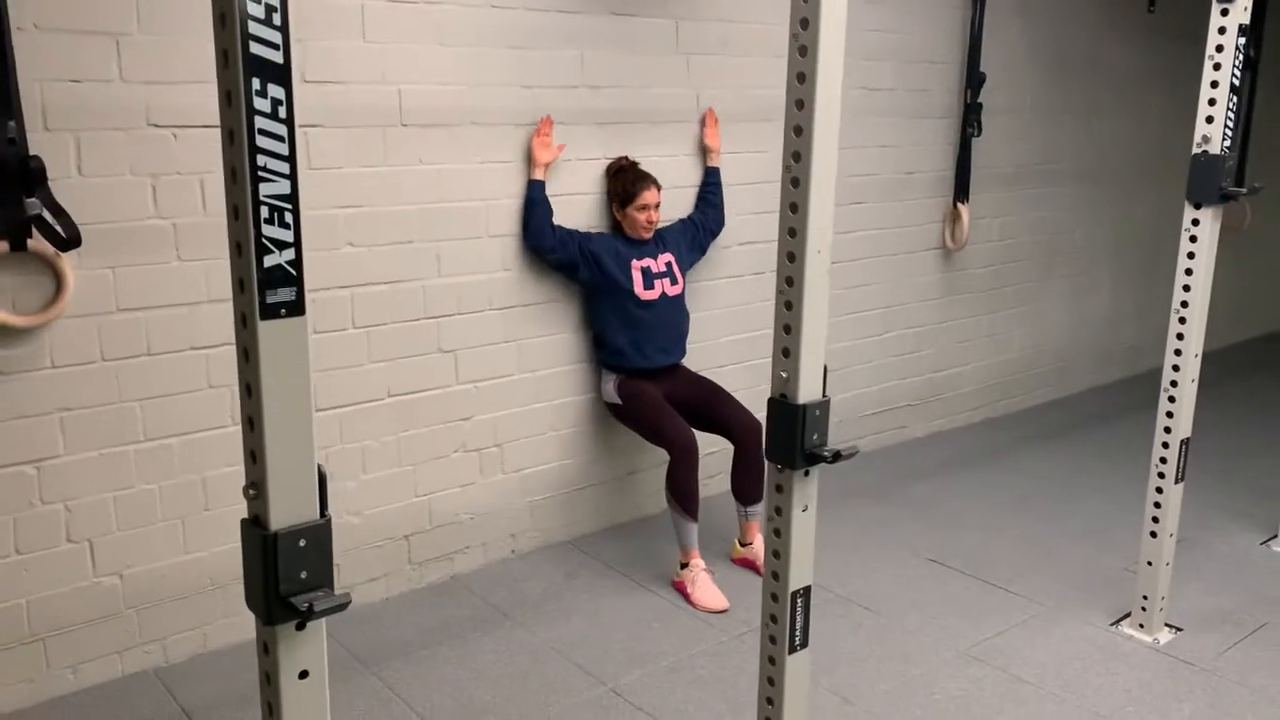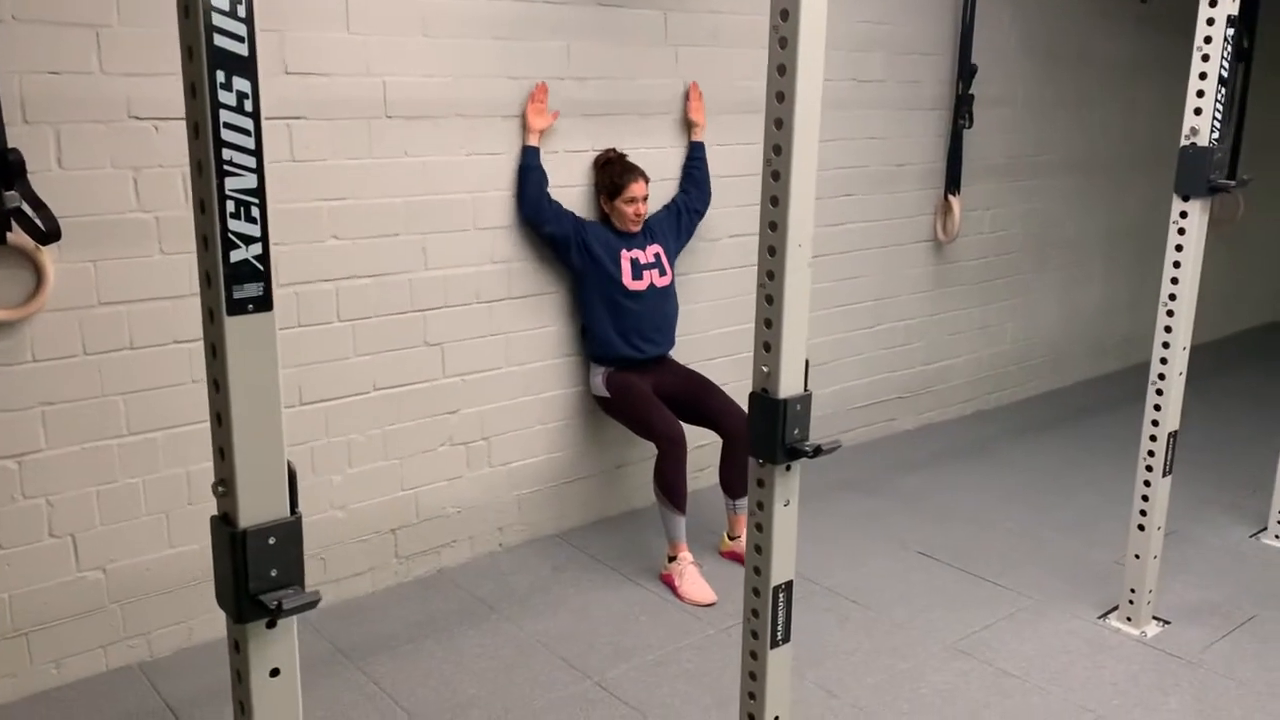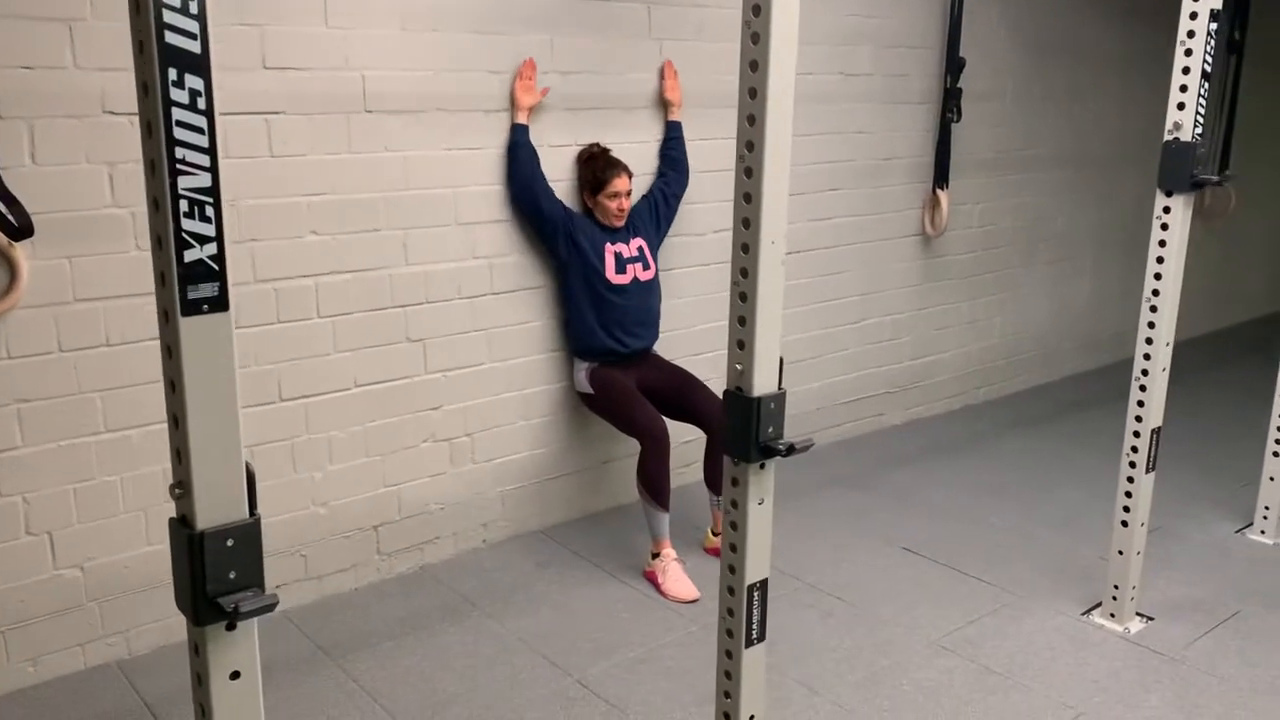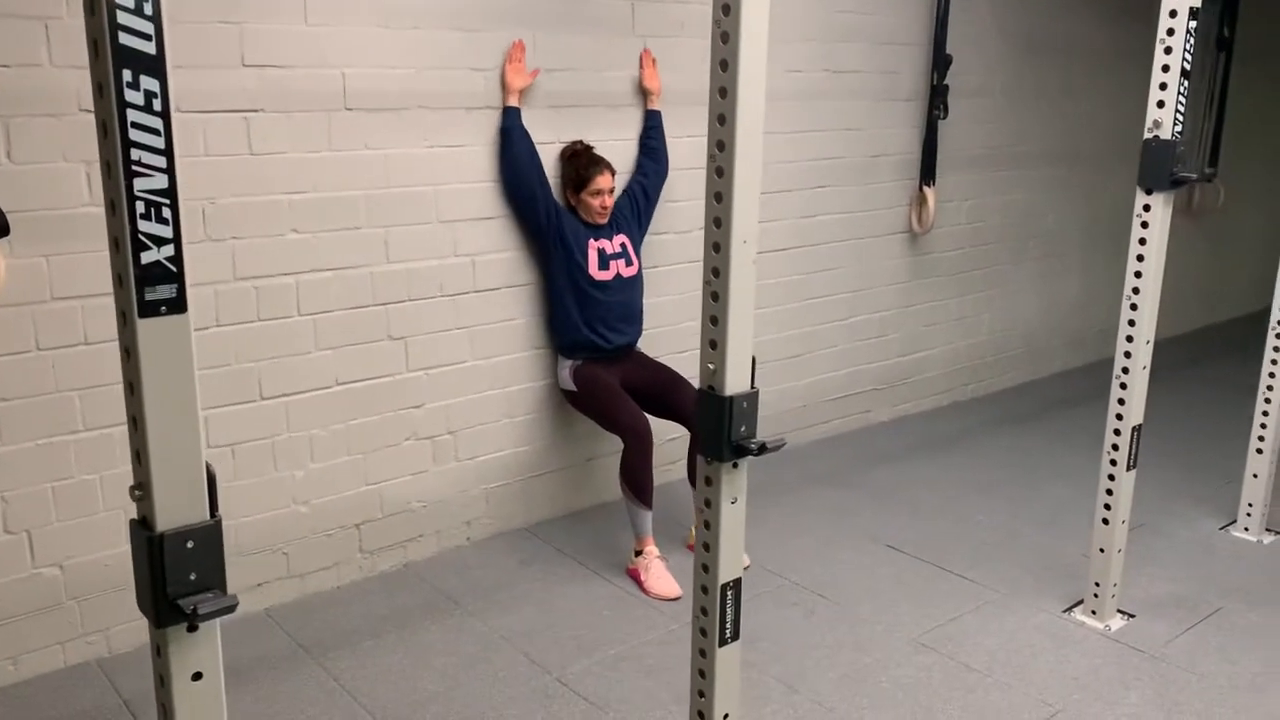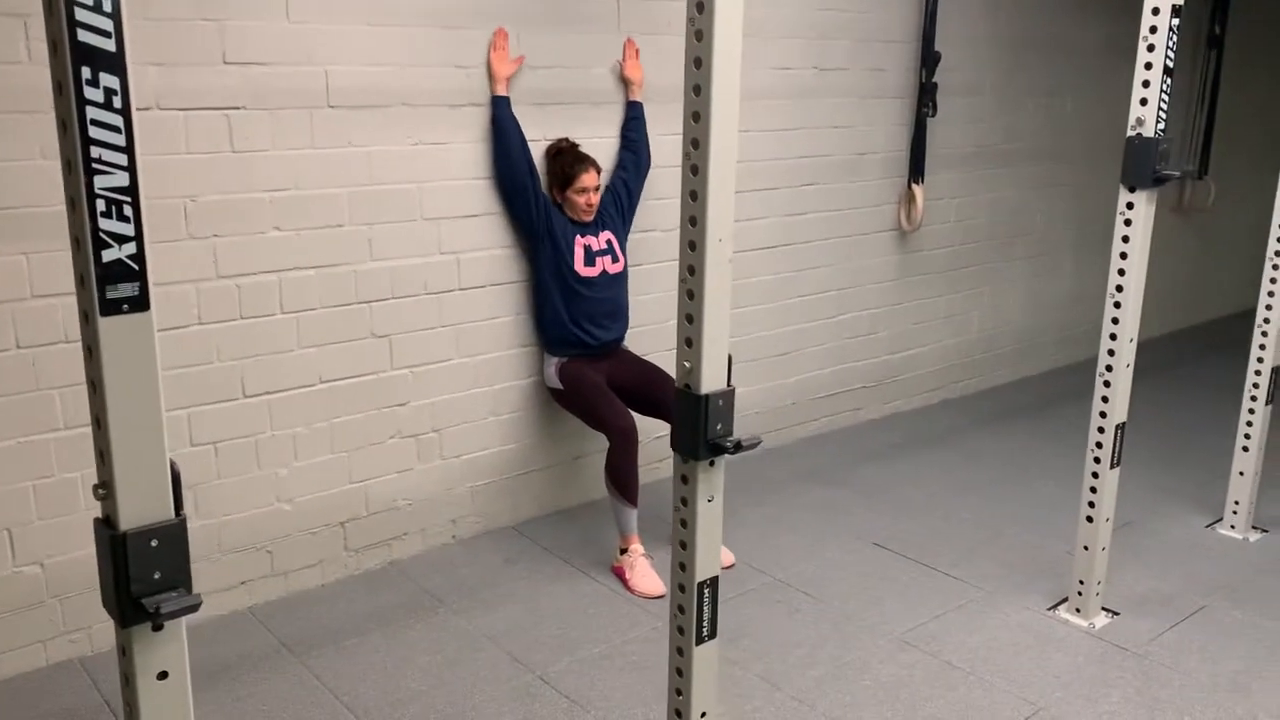
dt=0.3s
person 1, frame 1
left shoulder: (674, 240)
right shoulder: (599, 251)
left elbow: (711, 218)
right elbow: (542, 239)
left wrist: (712, 157)
right wrist: (538, 171)
left hip: (675, 374)
right hip: (627, 382)
left knee: (748, 429)
right knee: (683, 444)
left ankle: (749, 542)
right ankle: (690, 567)
person 1, frame 2
left shoulder: (662, 230)
right shoulder: (588, 242)
left elbow: (696, 195)
right elbow: (536, 209)
left wrist: (696, 132)
right wrist: (533, 139)
left hip: (664, 366)
right hip: (615, 375)
left knee: (738, 423)
right knee: (671, 437)
left ankle: (737, 536)
right ankle: (679, 560)
person 1, frame 3
left shoulder: (645, 221)
right shoulder: (572, 233)
left elbow: (674, 175)
right elbow: (527, 188)
left wrist: (673, 111)
right wrist: (521, 115)
left hip: (647, 361)
right hip: (599, 370)
left knee: (721, 418)
right knee: (653, 433)
left ankle: (720, 532)
right ankle: (661, 557)
person 1, frame 4
left shoulder: (629, 216)
right shoulder: (557, 230)
left elbow: (654, 164)
right elbow: (521, 174)
left wrist: (652, 99)
right wrist: (513, 100)
left hip: (632, 358)
right hip: (583, 367)
left knee: (705, 415)
right knee: (638, 431)
right ankle: (645, 555)
person 1, frame 5
left shoulder: (612, 213)
right shoulder: (545, 225)
left elbow: (636, 157)
right elbow: (513, 163)
left wrist: (634, 90)
right wrist: (501, 87)
left hip: (617, 356)
right hip: (570, 365)
right knee: (622, 429)
right ankle: (630, 553)
